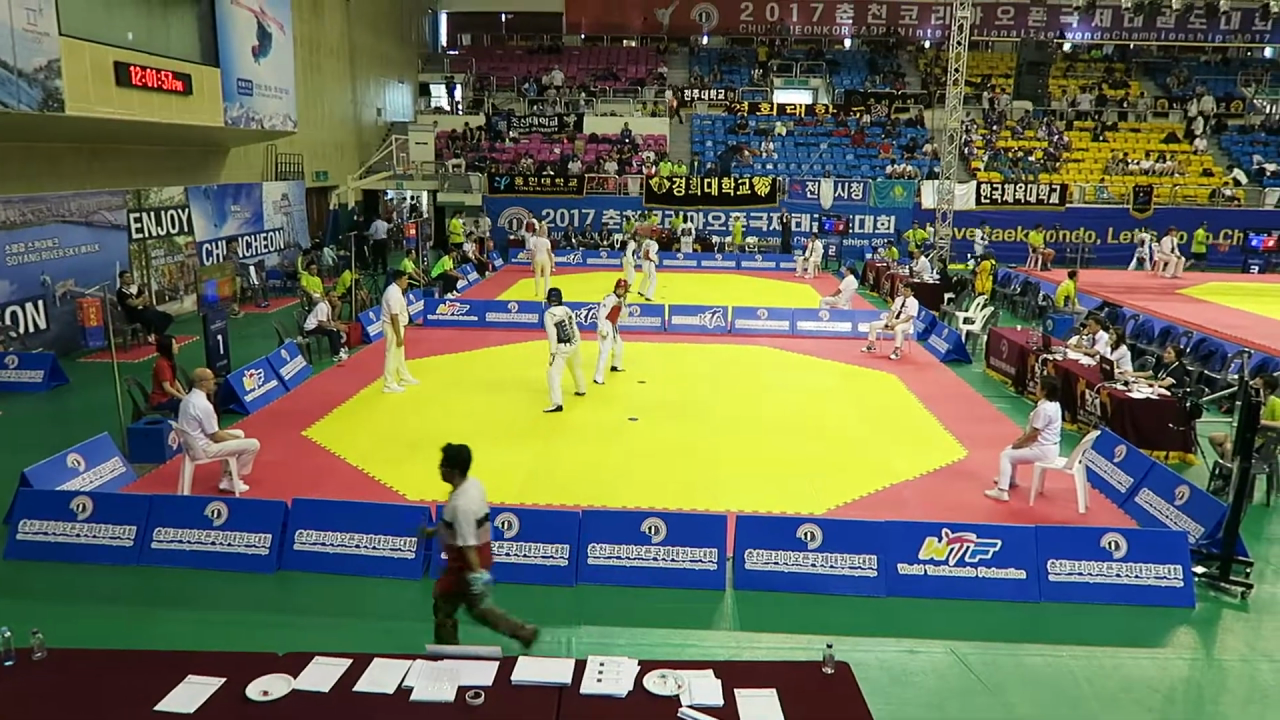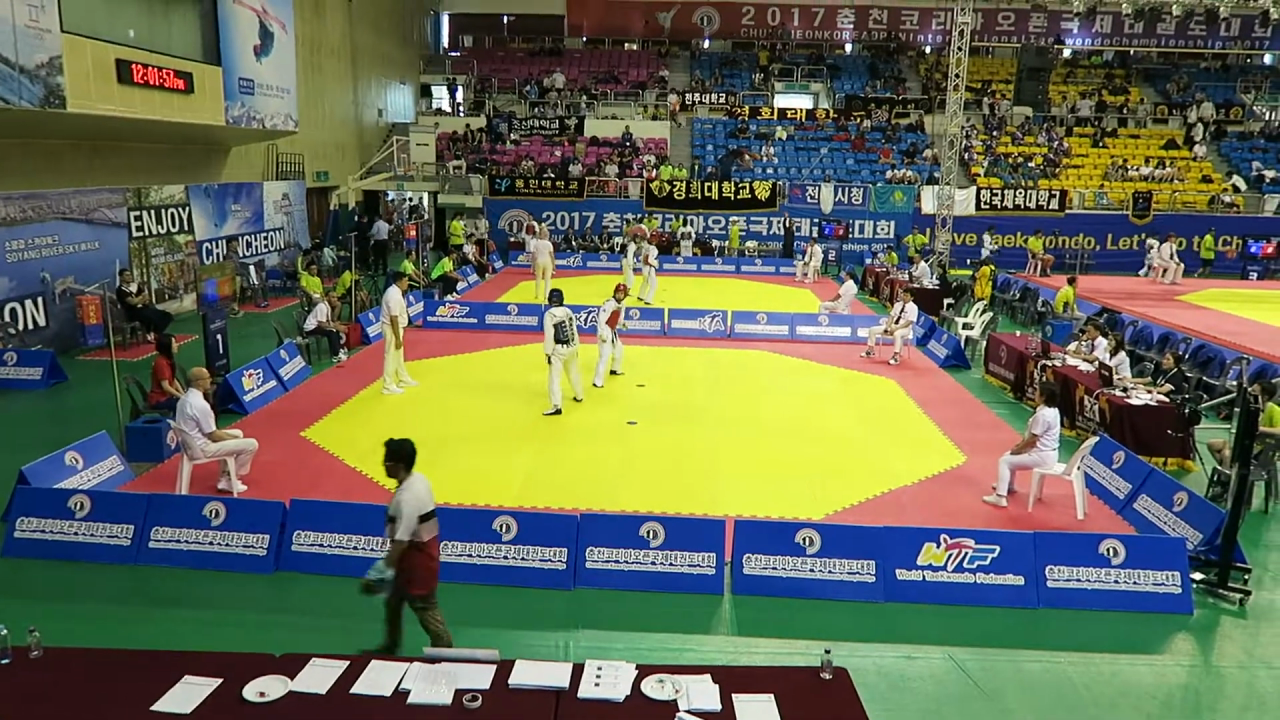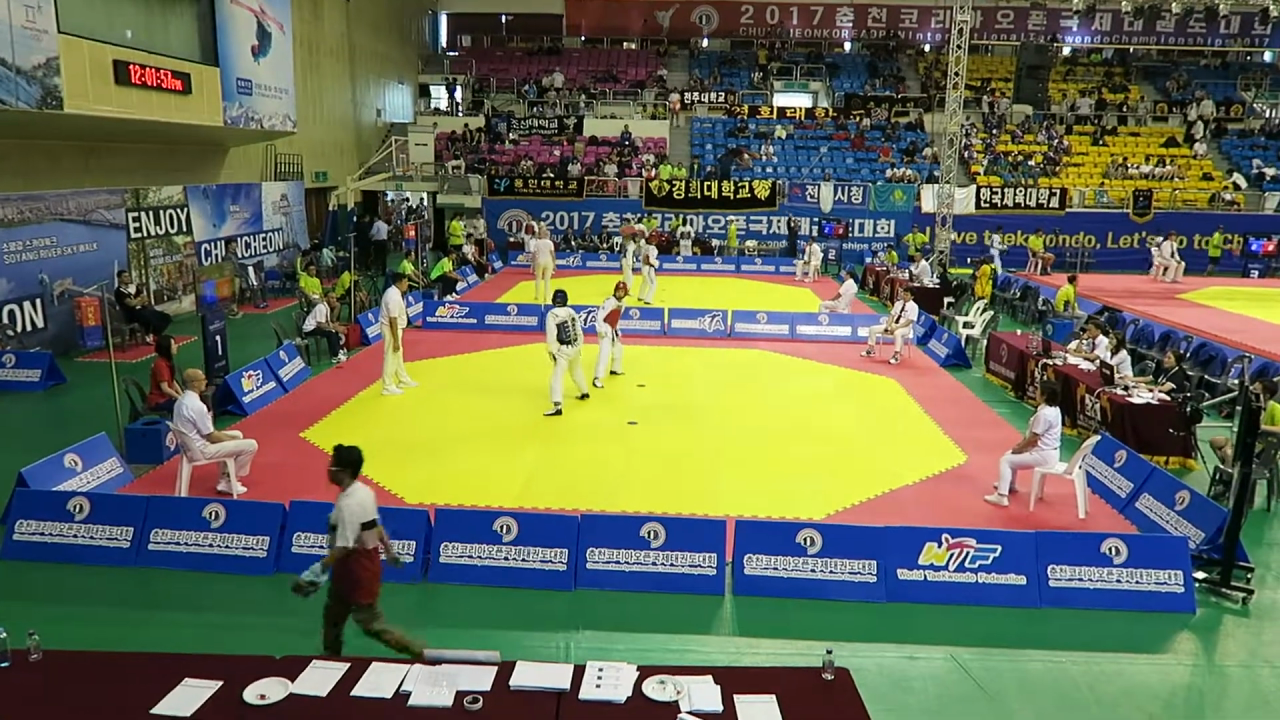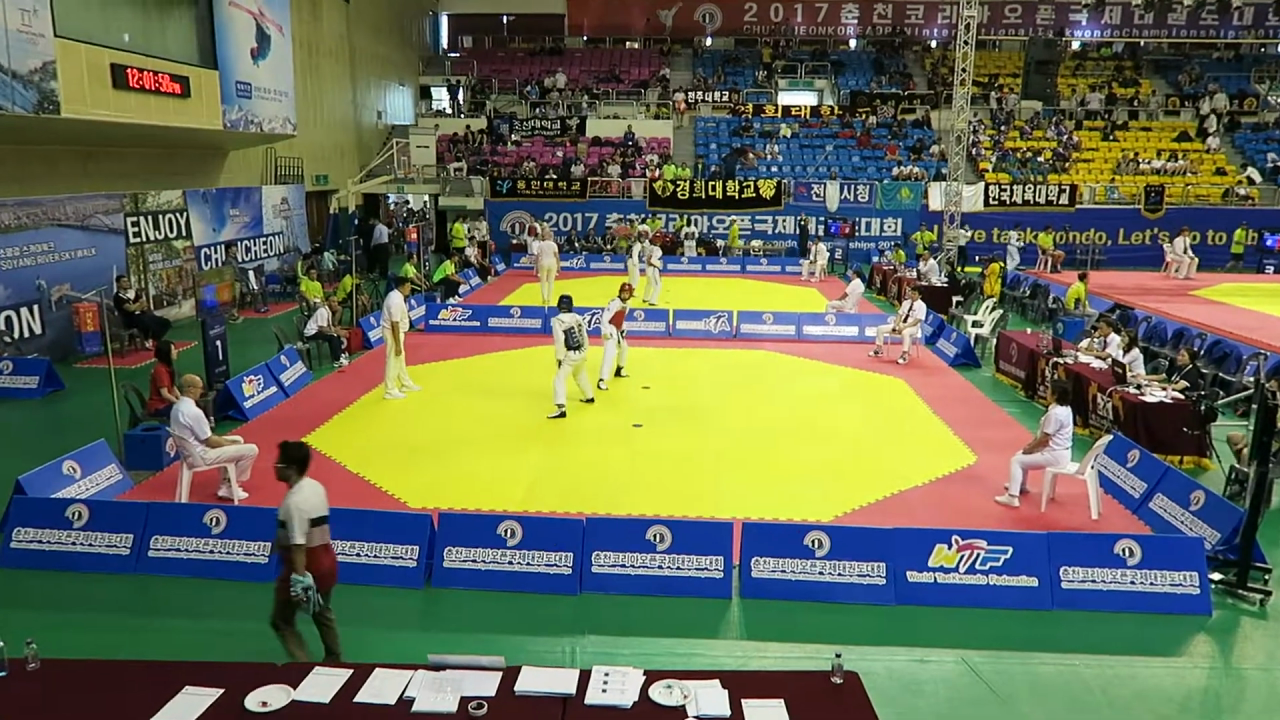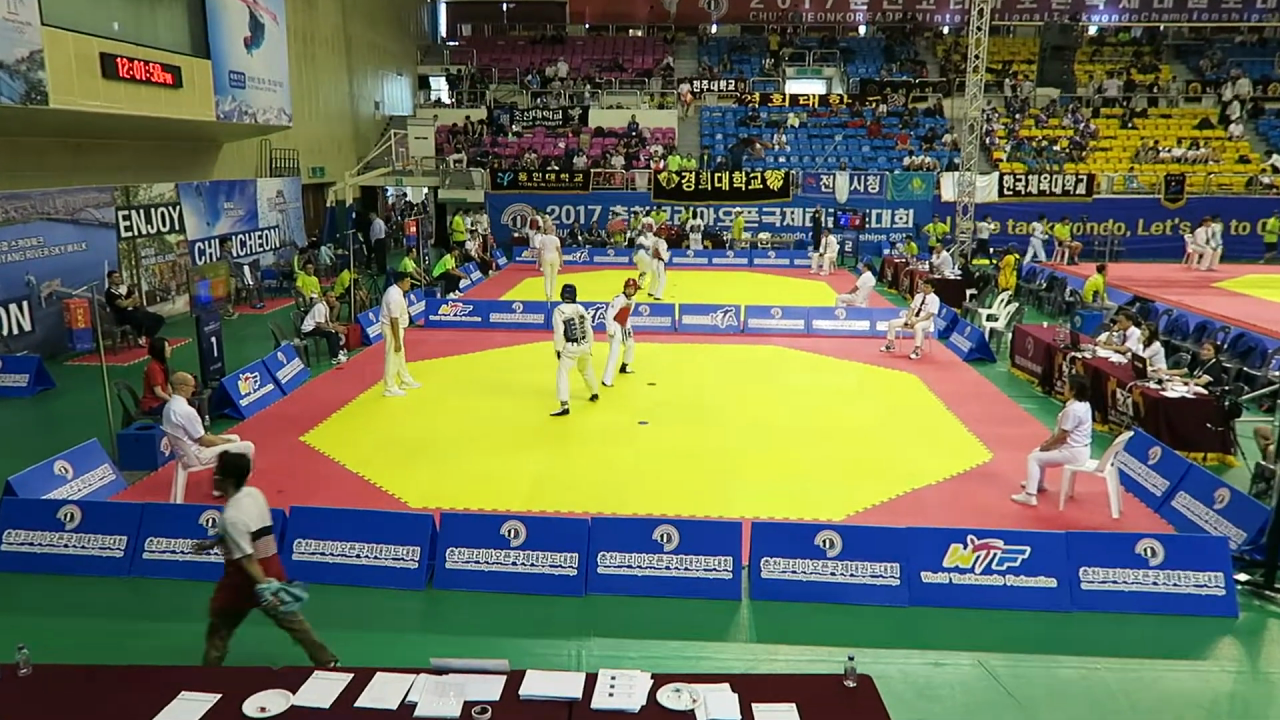
dt=0.2s
person 1, frame 1
left shoulder: (463, 503)
right shoulder: (473, 486)
left elbow: (468, 546)
left wrist: (477, 578)
right wrist: (435, 530)
left hip: (467, 562)
right hip: (481, 554)
left knee: (443, 609)
right knee: (477, 606)
right ankle: (524, 631)
person 1, frame 2
left shoulder: (406, 497)
right shoulder: (419, 480)
left elbow: (401, 541)
left wrist: (382, 570)
left hip: (417, 558)
right hip: (425, 551)
left knee: (427, 611)
right knee: (394, 602)
right ankle: (390, 647)
person 1, frame 3
left shoulder: (348, 504)
right shoulder: (363, 491)
left elbow: (342, 548)
right elbow: (377, 526)
left wrist: (316, 572)
right wrist: (389, 550)
left hip: (357, 567)
right hip: (365, 561)
left knee: (371, 623)
right knee: (333, 612)
left ankle: (419, 653)
right ankle: (331, 656)
person 1, frame 4
left shoulder: (295, 501)
right shoulder: (315, 486)
left elbow: (298, 545)
left wrist: (300, 580)
left hip: (306, 565)
right hip: (325, 559)
left knee: (281, 619)
right knee: (322, 615)
left ankle: (302, 665)
right ankle: (334, 661)
person 1, frame 5
left shoulder: (232, 516)
right shoulder: (254, 495)
left elbow: (247, 559)
left wrist: (266, 589)
right wrist: (212, 543)
left hip: (247, 578)
right hip: (272, 568)
left knee: (219, 628)
right knee: (291, 620)
right ankle: (326, 661)
